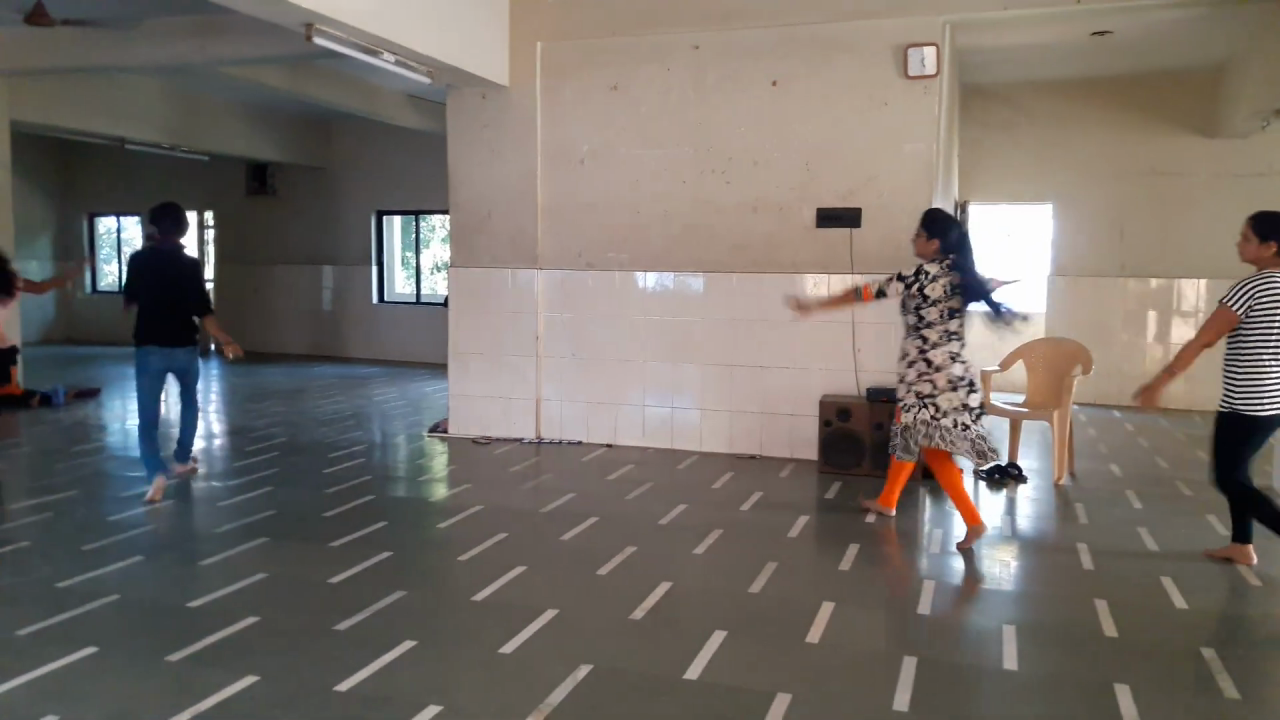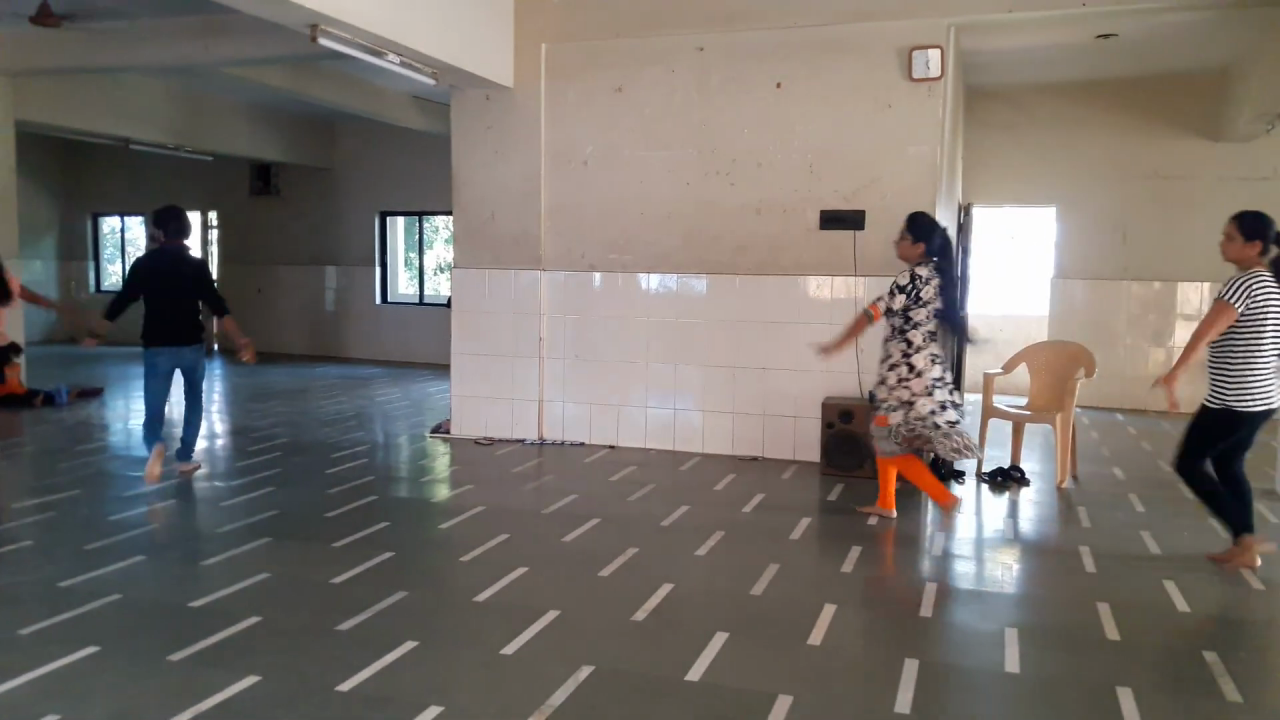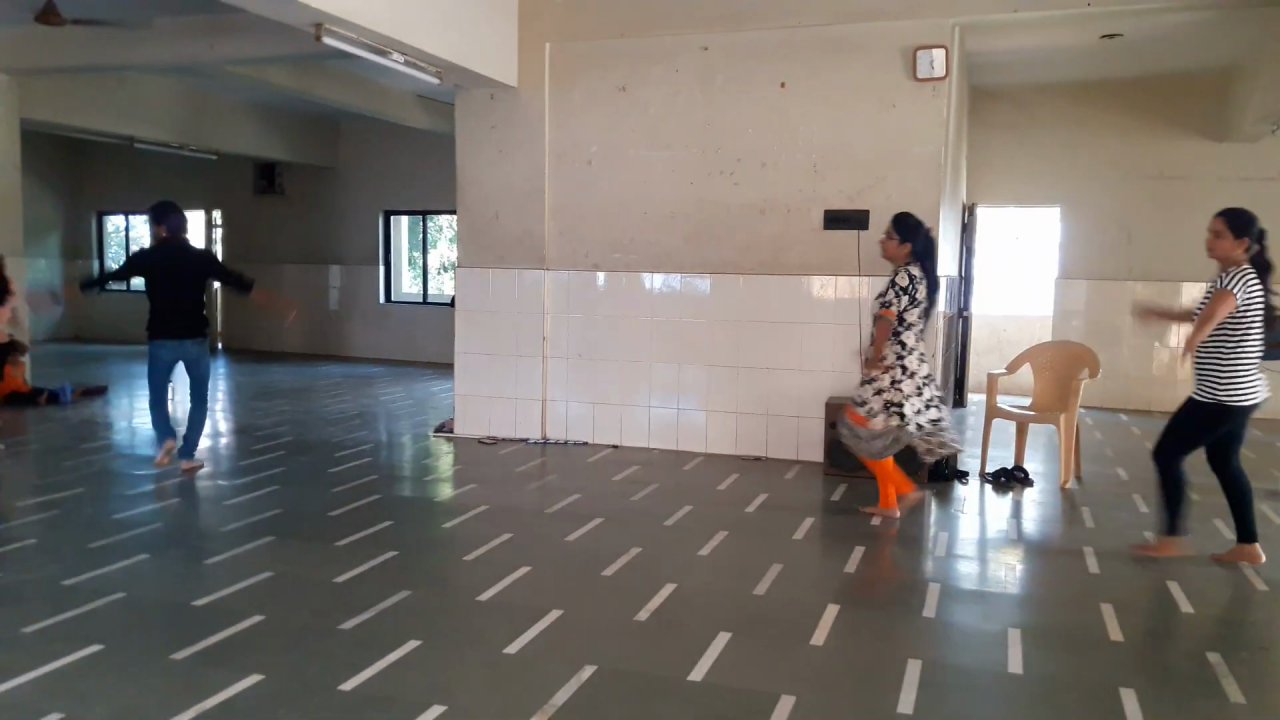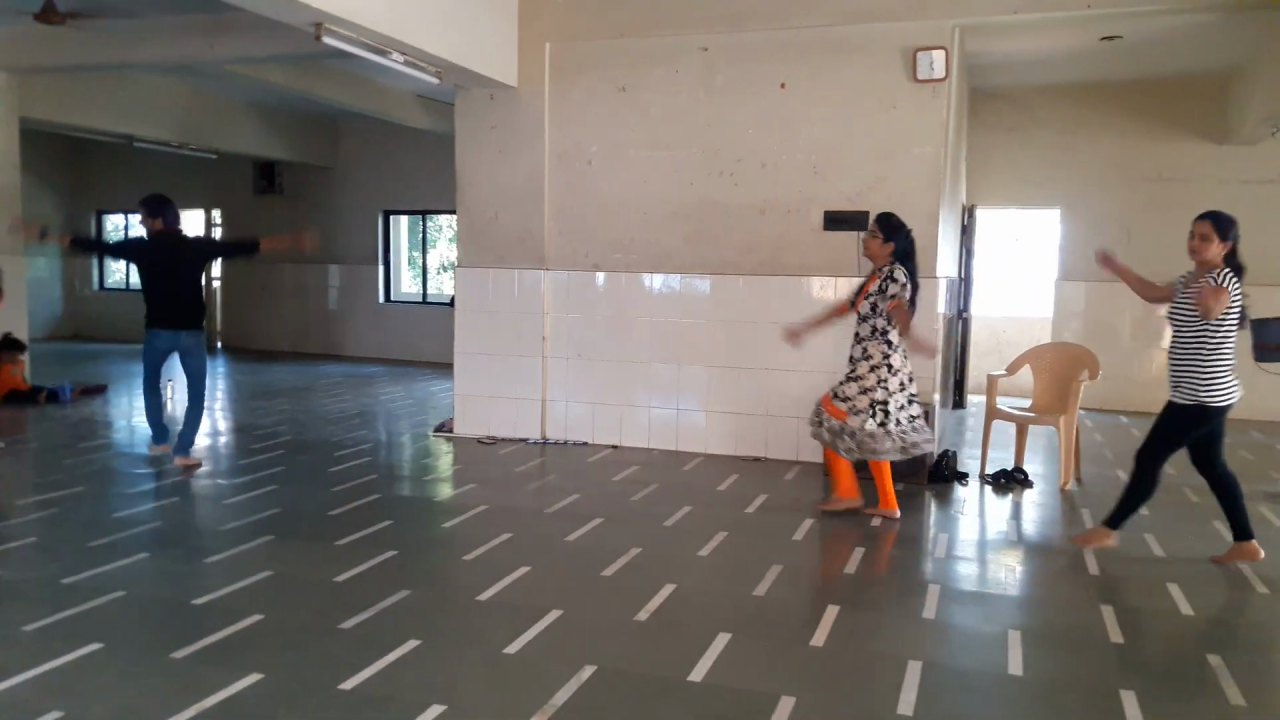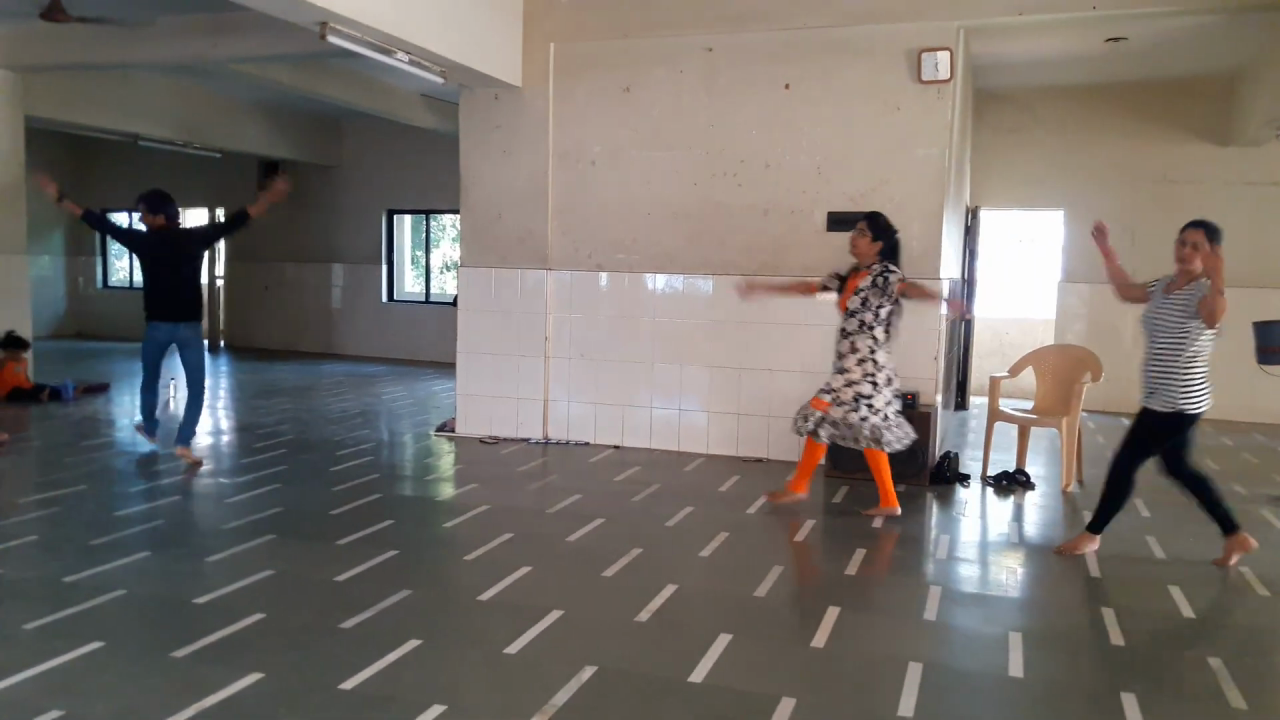
dt=0.1s
person 1, frame 1
left shoulder: (1250, 288)
left elbow: (1204, 341)
left wrist: (1157, 383)
left hip: (1248, 403)
left knee: (1229, 480)
right knee: (1233, 467)
right ankle: (1241, 545)
person 1, frame 2
left shoulder: (1243, 283)
left elbow: (1207, 331)
left wrist: (1174, 373)
left hip: (1233, 400)
left knee: (1188, 464)
right knee: (1228, 466)
left ankle: (1245, 539)
right ankle: (1245, 549)
person 1, frame 3
left shoulder: (1240, 277)
right shoulder: (1229, 279)
left elbow: (1214, 311)
right elbow: (1206, 312)
left wrist: (1196, 334)
right wrist: (1162, 313)
left hip: (1222, 394)
right hip: (1240, 393)
left knee: (1166, 454)
right knee: (1225, 463)
left ankle: (1172, 537)
right ankle: (1248, 546)
person 1, frame 4
left shoulder: (1223, 279)
right shoulder: (1189, 280)
left elbow: (1212, 309)
right elbow: (1154, 293)
left wrist: (1209, 291)
right wrist: (1117, 268)
left hip: (1200, 396)
right hip: (1209, 395)
left knee: (1148, 459)
right knee: (1210, 464)
left ankle: (1109, 529)
right ankle: (1245, 543)
person 1, frame 5
left shoulder: (1204, 292)
right shoulder: (1165, 284)
left elbow: (1214, 316)
right elbow: (1127, 291)
left wrist: (1216, 276)
right wrist: (1106, 250)
left hip: (1176, 400)
right hip: (1163, 399)
left knee: (1123, 464)
right knee: (1178, 467)
left ankle: (1093, 534)
right ankle: (1237, 536)
person 2, frame 1
left shoulder: (921, 276)
right shoulder: (964, 276)
left elbow: (867, 293)
right elbow: (989, 287)
left wrist: (814, 305)
left hip: (924, 371)
right hip: (952, 370)
left knee: (934, 448)
right knee: (911, 440)
left ankle: (973, 521)
right ankle: (886, 501)
person 2, frame 2
left shoulder: (910, 277)
right shoulder: (939, 276)
left elbow: (872, 314)
right elbow: (948, 319)
left wrist: (836, 345)
left hip: (904, 369)
right hip: (926, 367)
left knee: (895, 442)
right knee: (888, 438)
left ankle: (945, 498)
right ankle: (886, 502)
person 2, frame 3
left shoulder: (904, 277)
right shoulder: (919, 274)
left elbow: (886, 318)
left wrist: (874, 358)
right wrist: (877, 357)
left hip: (895, 370)
right hip: (909, 367)
left knee: (864, 433)
right knee: (879, 435)
left ankle: (905, 490)
right ankle: (889, 502)
person 2, frame 4
left shoulder: (894, 275)
right shoulder: (878, 277)
left elbow: (897, 306)
right elbow: (847, 306)
left wrist: (909, 337)
right wrist: (806, 327)
left hip: (877, 368)
right hip: (874, 368)
left knee: (833, 426)
right knee: (873, 436)
left ankle: (847, 493)
right ankle: (888, 503)
person 2, frame 5
left shoulder: (885, 274)
right shoulder: (855, 273)
left elbow: (905, 287)
right elbow: (810, 286)
left wrist: (941, 300)
right wrist: (765, 287)
left hip: (863, 363)
right hip: (856, 363)
left knee: (818, 420)
right knee: (864, 431)
left ankle: (798, 487)
right ankle: (889, 501)
person 3, frame 1
left shoulder: (138, 261)
right shoulder: (189, 265)
left elbow: (129, 296)
right elbow: (200, 306)
left wrist: (130, 302)
right wrist: (223, 340)
left hip: (148, 350)
right hip: (183, 349)
left knee: (148, 421)
right knee: (189, 403)
left ankle: (157, 474)
right ankle: (182, 460)
person 3, frame 2
left shoulder: (143, 265)
right shoulder: (196, 266)
left elbow: (121, 301)
right elbow: (218, 307)
left wrist: (97, 333)
right wrist: (241, 341)
left hip: (156, 349)
right hip: (192, 348)
left knee: (154, 413)
right knee: (194, 401)
left ankle: (155, 447)
right ankle: (184, 458)
person 3, frame 3
left shoulder: (147, 257)
right shoulder: (202, 258)
left elbow: (110, 277)
right elbow: (238, 282)
right wrist: (277, 303)
left hip: (162, 342)
right hip: (196, 341)
left knee: (157, 397)
right knee: (199, 399)
left ankle: (166, 439)
right ankle: (187, 456)
person 3, frame 4
left shoulder: (142, 247)
right shoulder: (198, 248)
left elbow: (96, 247)
right elbow: (241, 247)
left wrist: (48, 236)
right wrist: (290, 241)
left hip: (159, 333)
right hip: (192, 333)
left knee: (151, 385)
right knee: (197, 394)
left ankle: (161, 440)
right ankle: (183, 452)
person 3, frame 5
left shoulder: (144, 241)
right shoulder: (196, 238)
left elbow: (102, 224)
right elbow: (235, 222)
left wrist: (60, 198)
right wrist: (269, 196)
left hip: (158, 325)
right hip: (190, 326)
left knee: (150, 378)
right knee: (196, 388)
left ankle: (150, 429)
right ankle: (183, 443)
